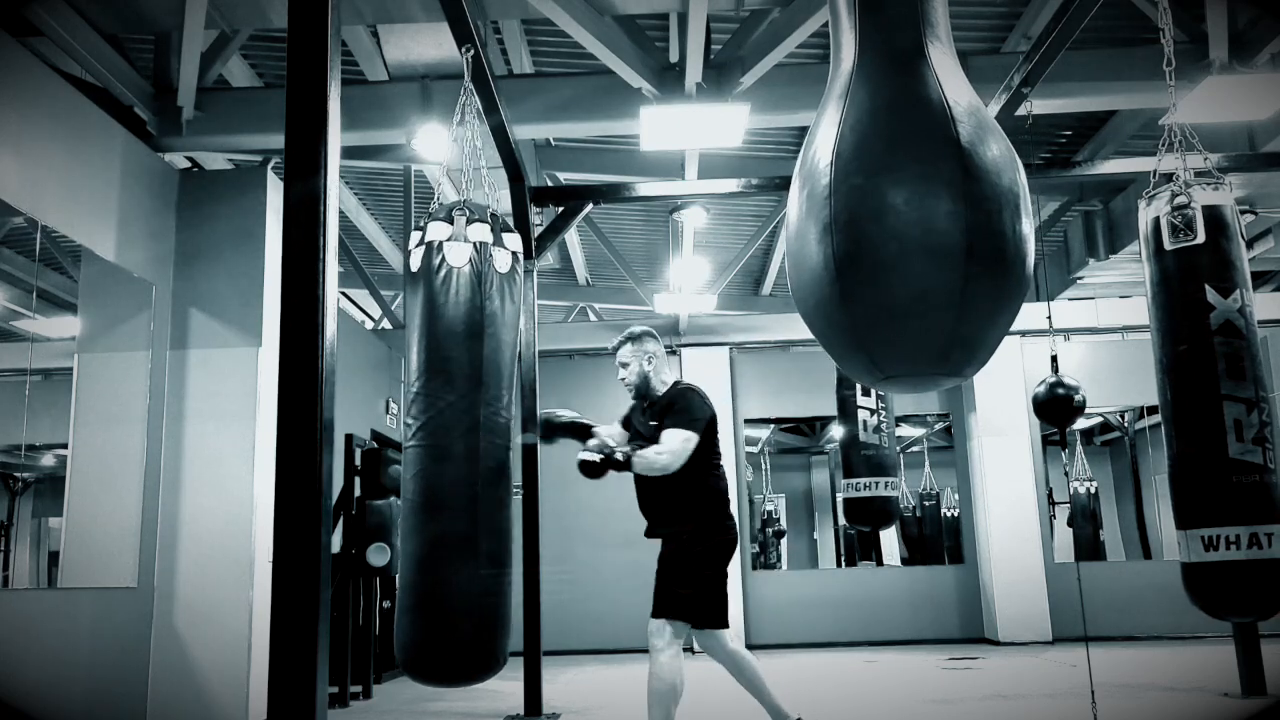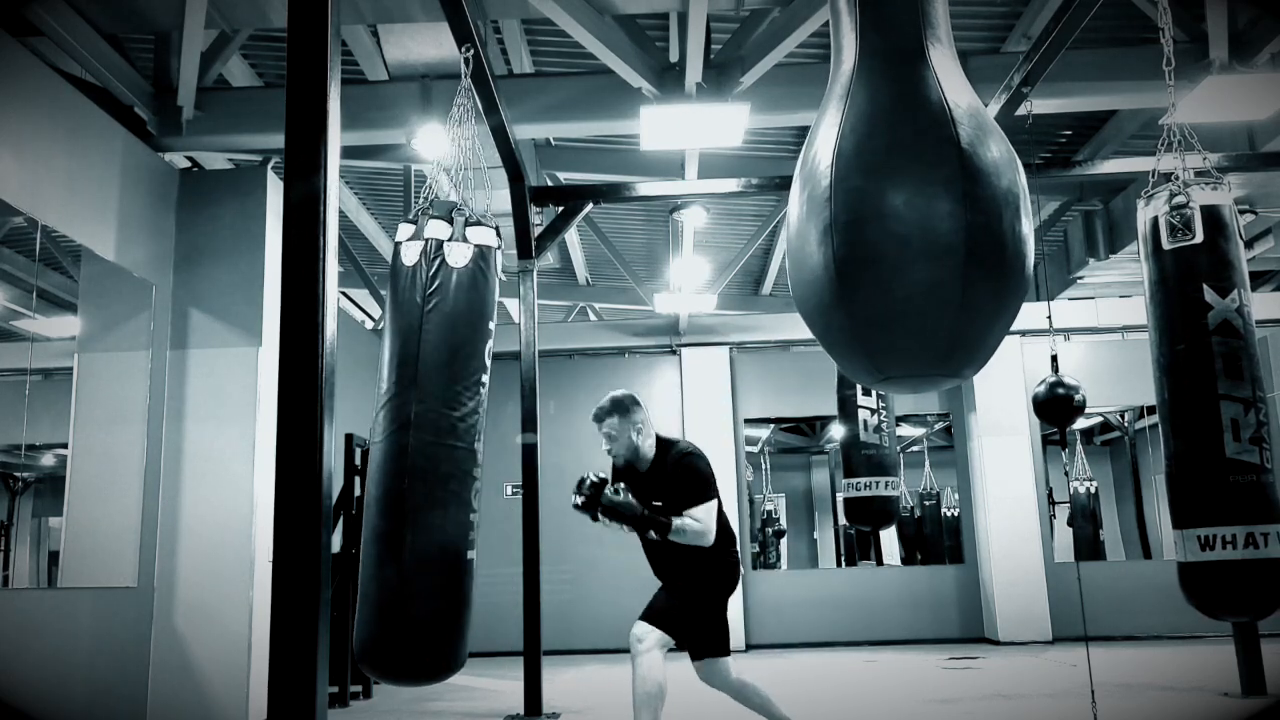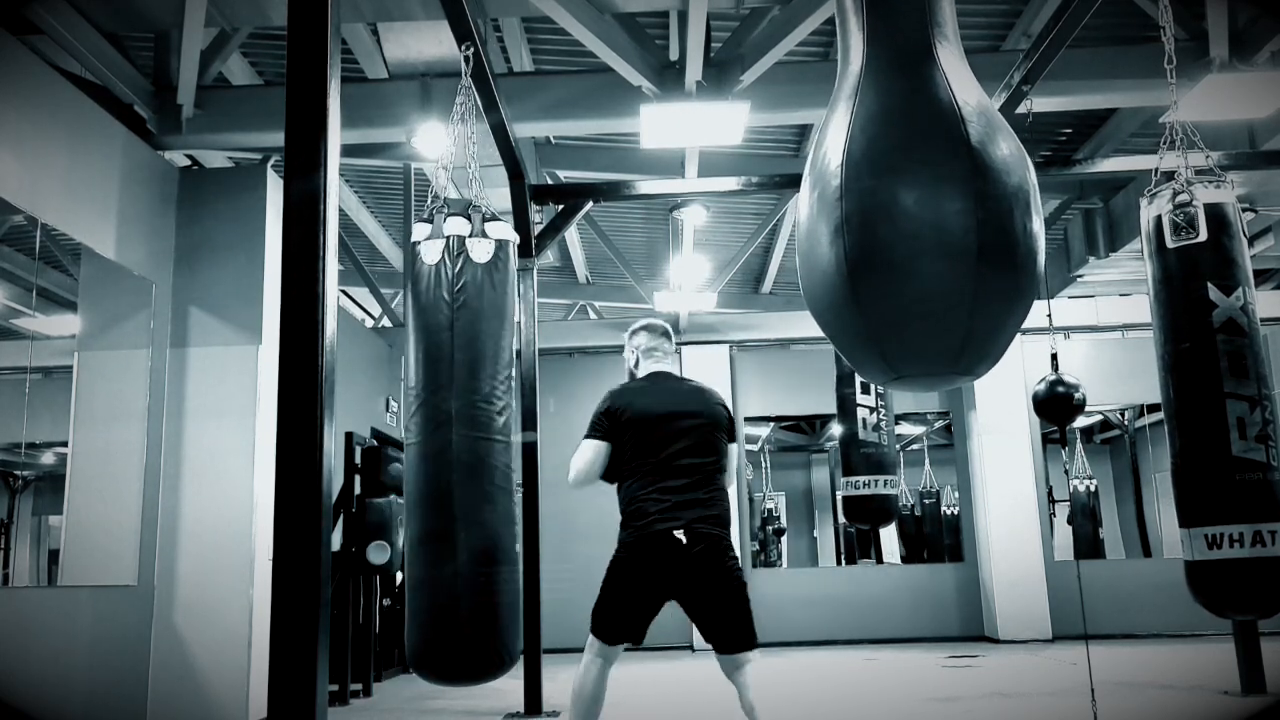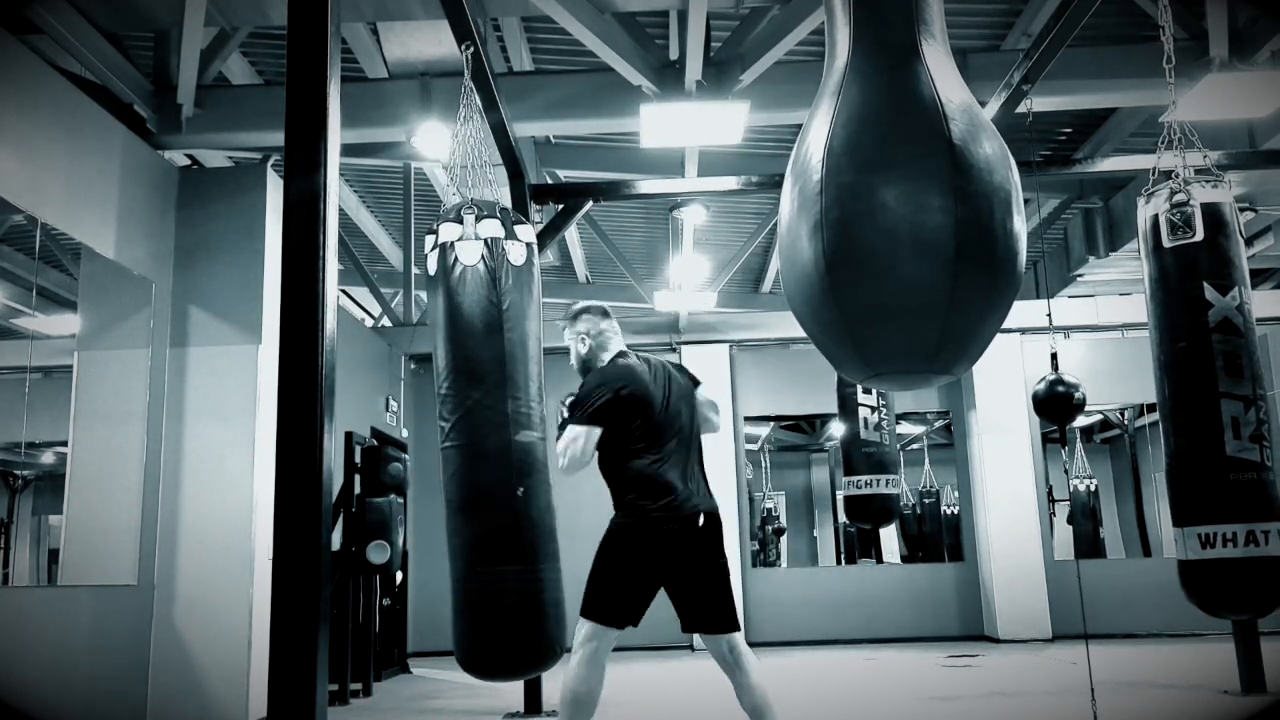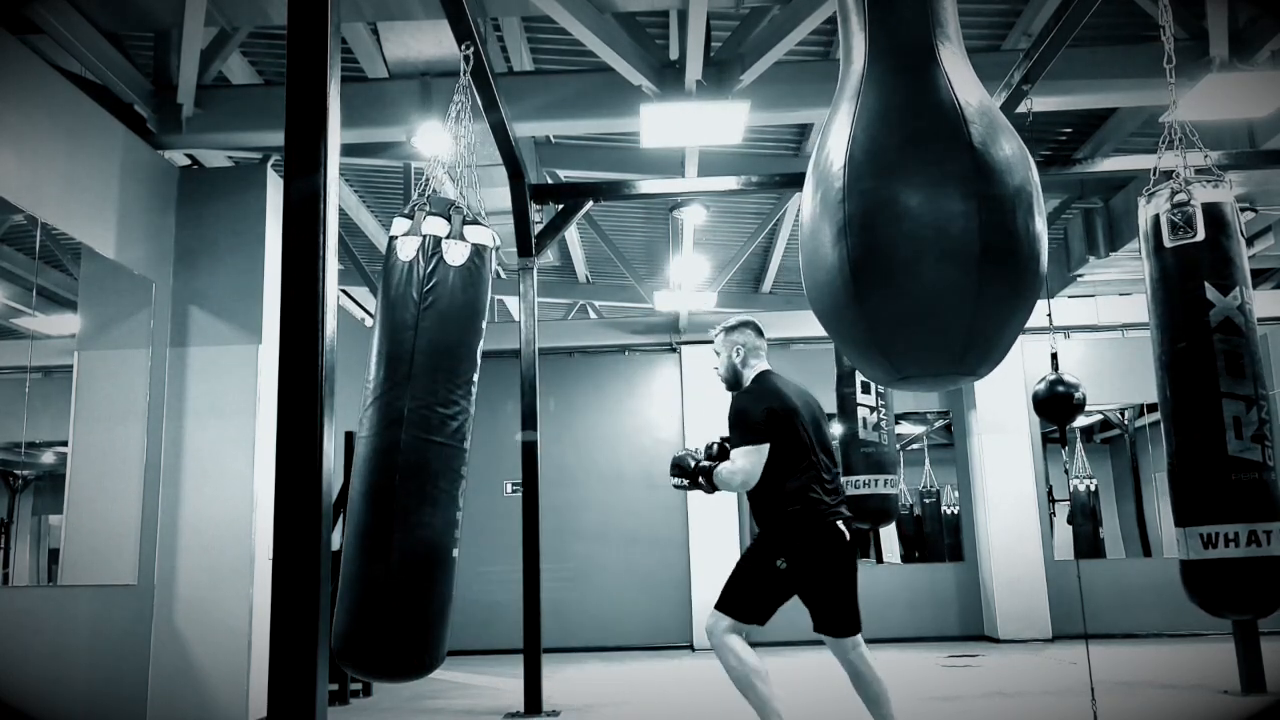
dt=1s
person 1, frame 1
left shoulder: (685, 399)
right shoulder: (644, 407)
left elbow: (668, 458)
right elbow: (612, 440)
left wrist: (619, 456)
left hip: (698, 534)
right hip: (684, 534)
left knee: (663, 634)
right knee: (713, 638)
person 1, frame 2
left shoulder: (685, 461)
right shoulder: (626, 465)
left elbow: (704, 534)
right elbow: (624, 515)
left wrist: (641, 518)
right wrist: (604, 502)
left hip: (709, 572)
right hip: (683, 575)
left knee: (645, 640)
right knee: (714, 672)
person 1, frame 3
left shoulder: (618, 402)
right shoulder: (713, 402)
left elbow: (580, 476)
left wrist: (614, 468)
left hip: (647, 543)
right hip: (712, 543)
left knee: (599, 654)
right knee: (739, 665)
person 1, frame 4
left shoulder: (603, 382)
right shoulder: (669, 371)
left elbow: (571, 459)
right elbow: (712, 419)
left wrist: (567, 424)
left hip: (645, 524)
right hip: (699, 523)
left knee: (590, 644)
right knee: (730, 649)
person 1, frame 5
left shoulder: (752, 399)
right shoulder: (797, 394)
left elbow: (744, 476)
left wrist: (698, 470)
right wrist: (728, 455)
left hip: (793, 536)
right hip: (833, 533)
left knee: (722, 628)
right knee: (848, 646)
